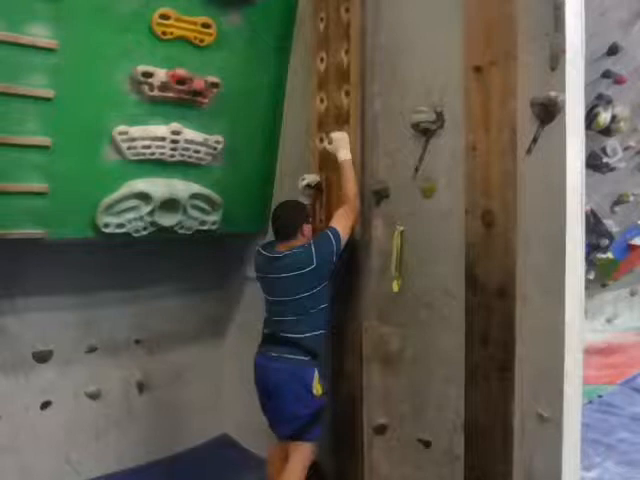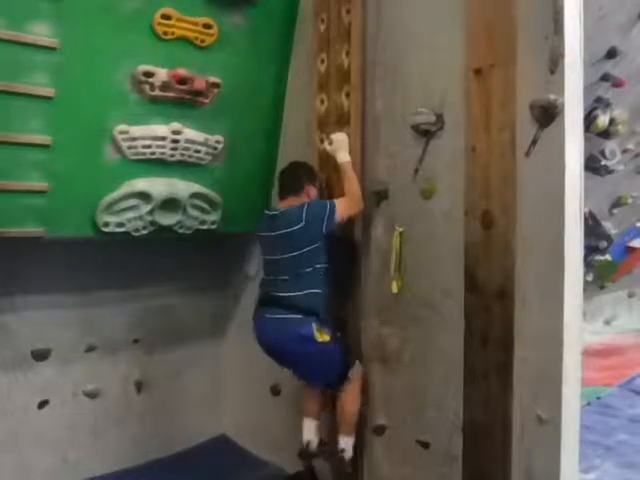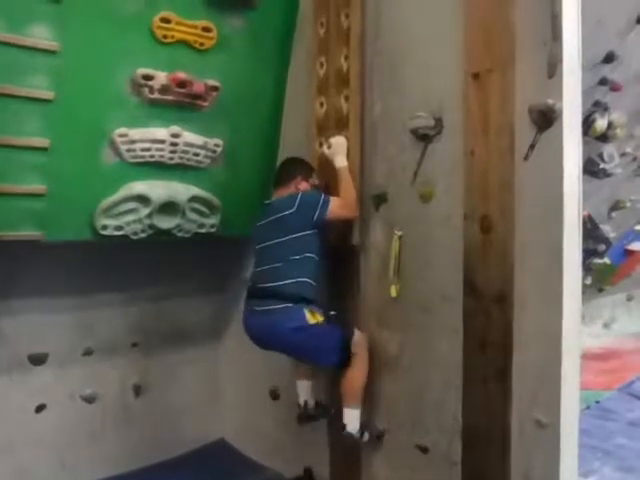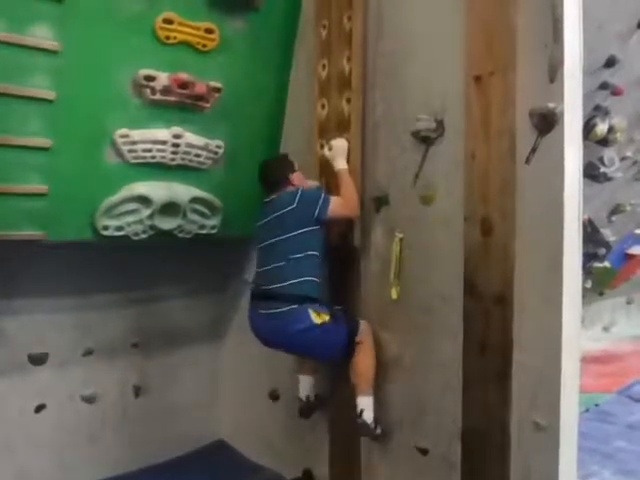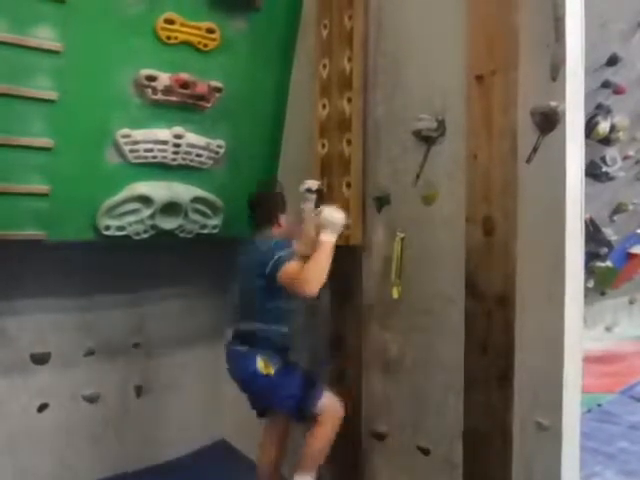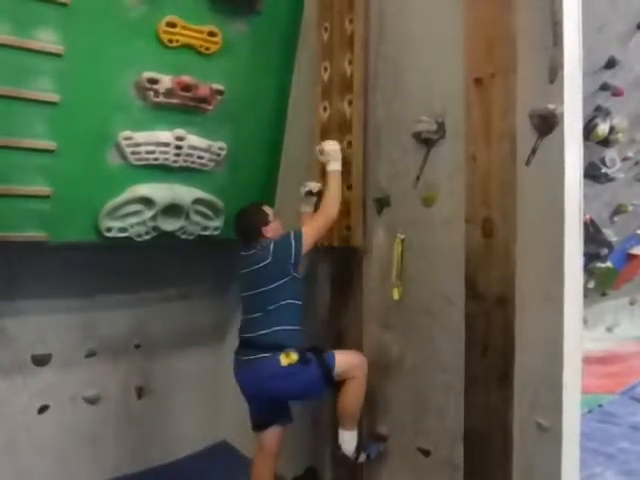
dt=0.7s
person 1, frame 1
left shoulder: (263, 257)
right shoulder: (317, 256)
left elbow: (285, 233)
right elbow: (350, 208)
left wrist: (304, 196)
right wrist: (343, 154)
left hip: (266, 361)
right hip: (298, 366)
left knee: (285, 441)
right knee: (301, 451)
person 1, frame 2
left shoulder: (267, 221)
right shoulder: (309, 215)
right elbow: (355, 204)
right wrist: (342, 155)
left hip: (265, 324)
right hip: (297, 325)
left knee: (319, 374)
right knee: (352, 375)
left ankle: (309, 441)
right ankle: (346, 453)
person 1, frame 3
left shoulder: (265, 214)
right shoulder: (302, 203)
right elbow: (350, 209)
right wrist: (340, 160)
left hip: (254, 319)
right hip: (287, 317)
left knee: (311, 337)
right knee: (357, 345)
left ankle: (307, 405)
right ankle: (353, 426)
person 1, frame 4
left shoulder: (267, 212)
right shoulder: (303, 199)
right elbow: (352, 208)
left wrist: (313, 192)
right wrist: (339, 162)
left hip: (260, 319)
right hip: (292, 317)
left knee: (313, 331)
right knee: (362, 334)
left ankle: (306, 397)
right ankle: (366, 414)
person 1, frame 5
left shoulder: (261, 247)
right shoulder: (272, 249)
left elbow: (300, 250)
right elbow: (308, 286)
right wrist: (329, 234)
left hip: (247, 356)
right hip: (258, 359)
left knee: (280, 418)
right knee: (331, 409)
person 1, frame 6
left shoulder: (251, 258)
right shoulder: (275, 252)
left elbow: (301, 240)
right elbow: (328, 215)
left wrist: (307, 205)
right wrist: (334, 165)
left hip: (249, 368)
right hip: (273, 366)
left knee: (268, 445)
right knee: (355, 364)
right ankle: (349, 444)
